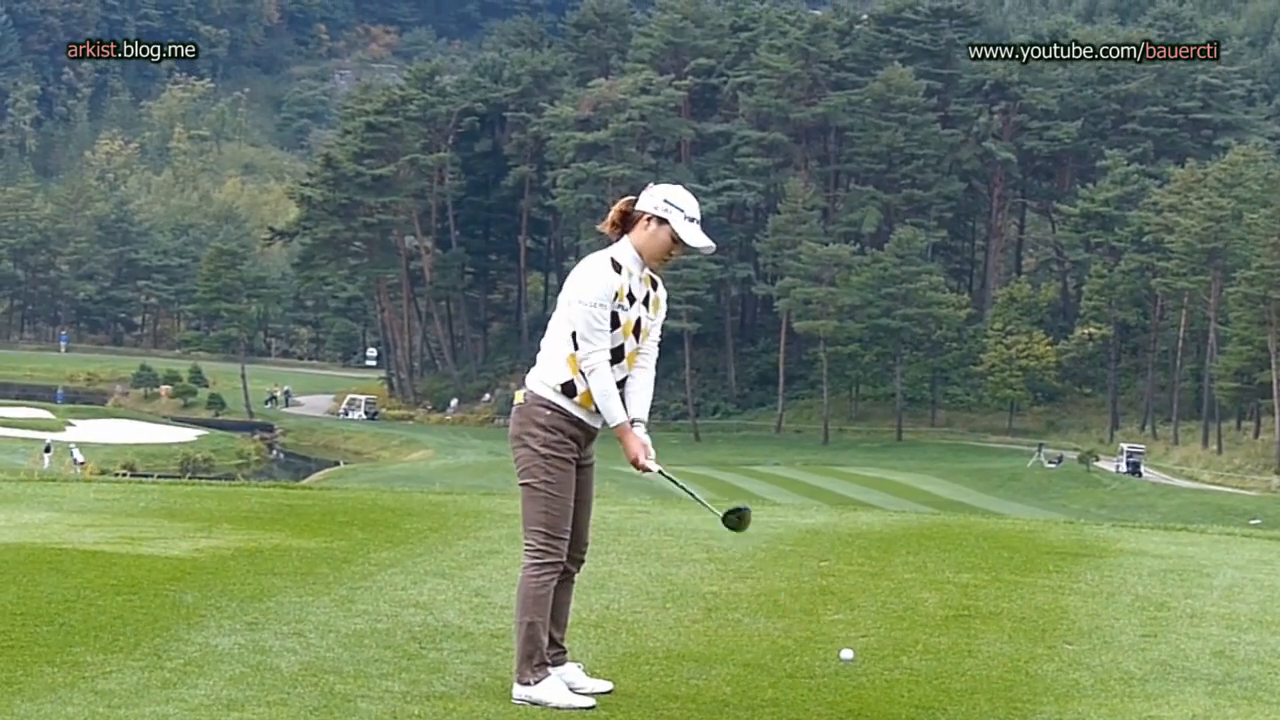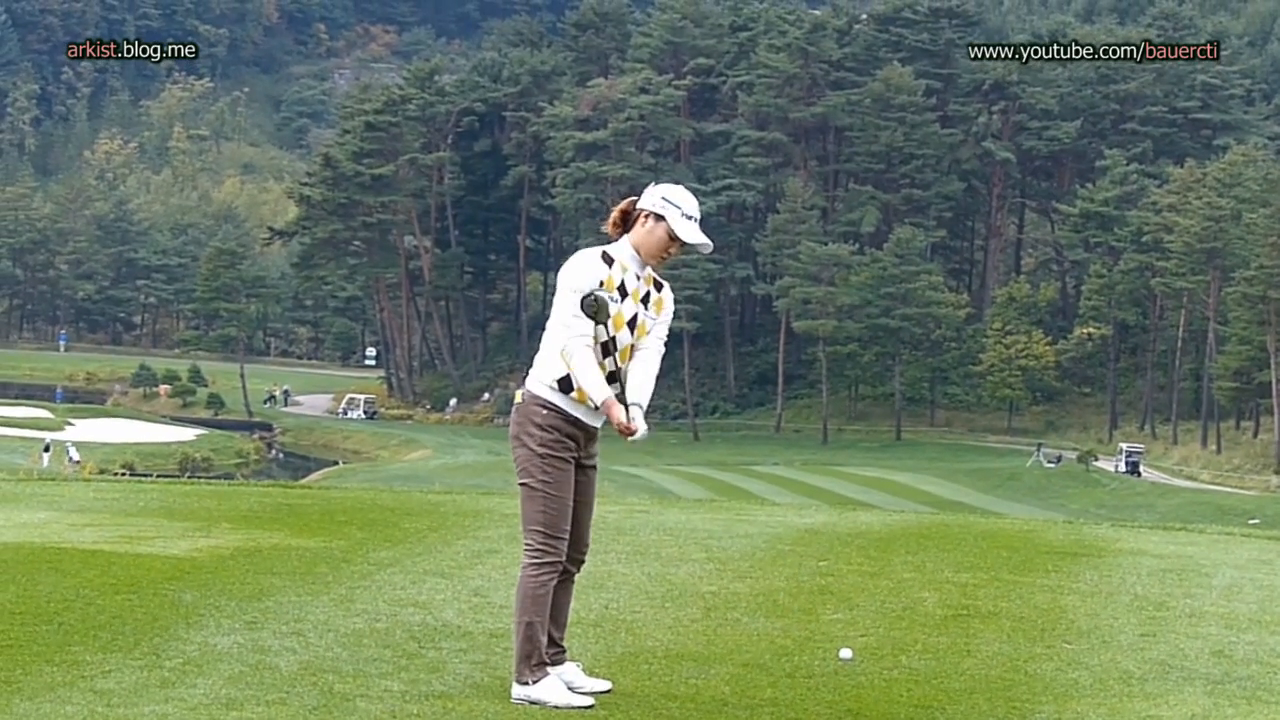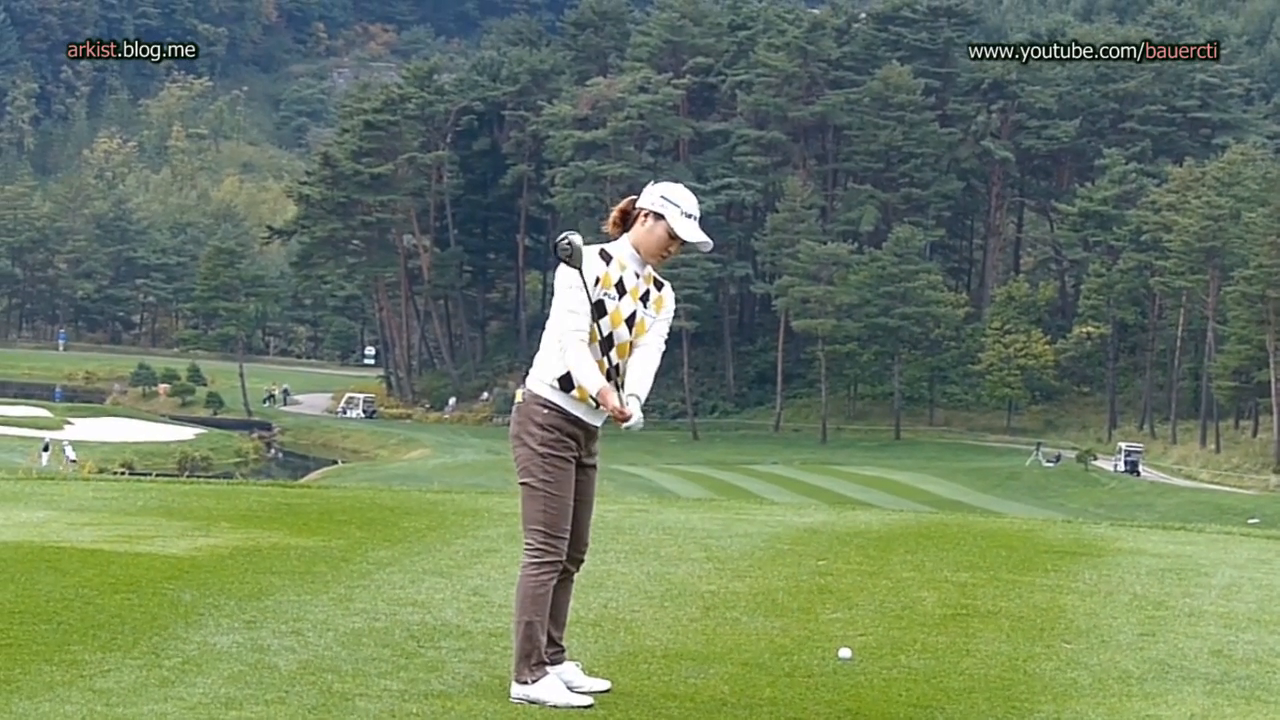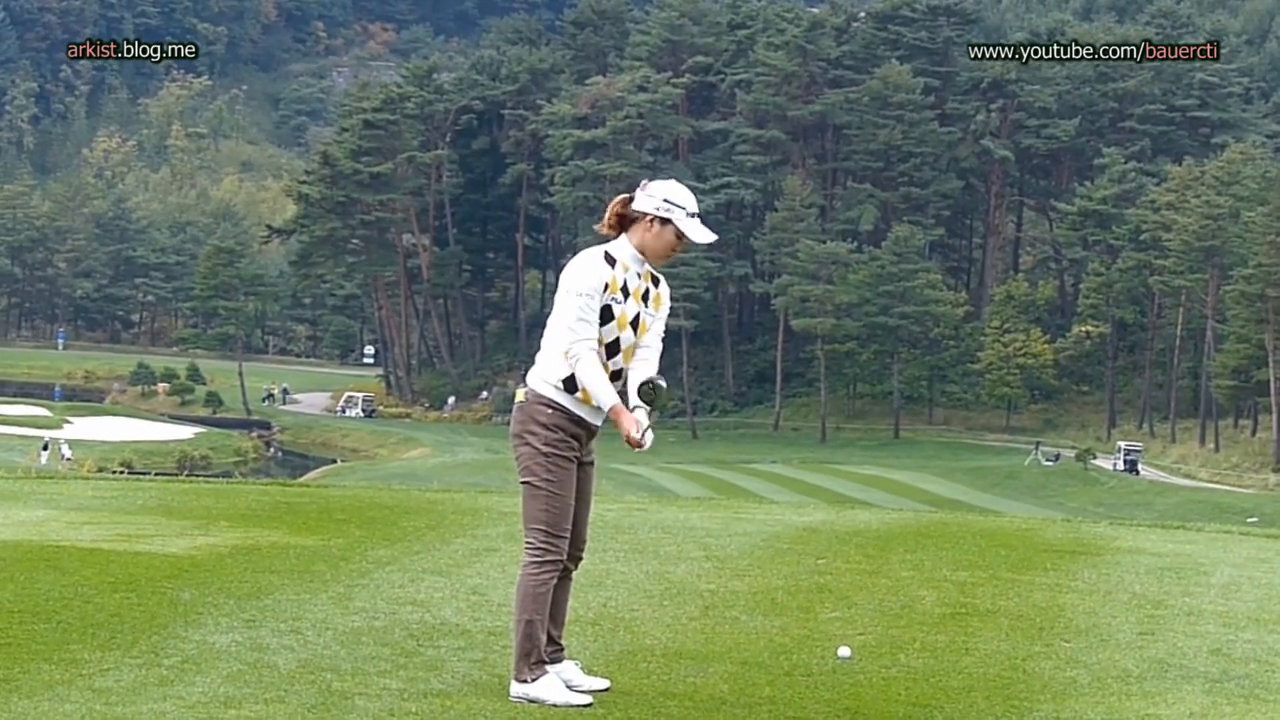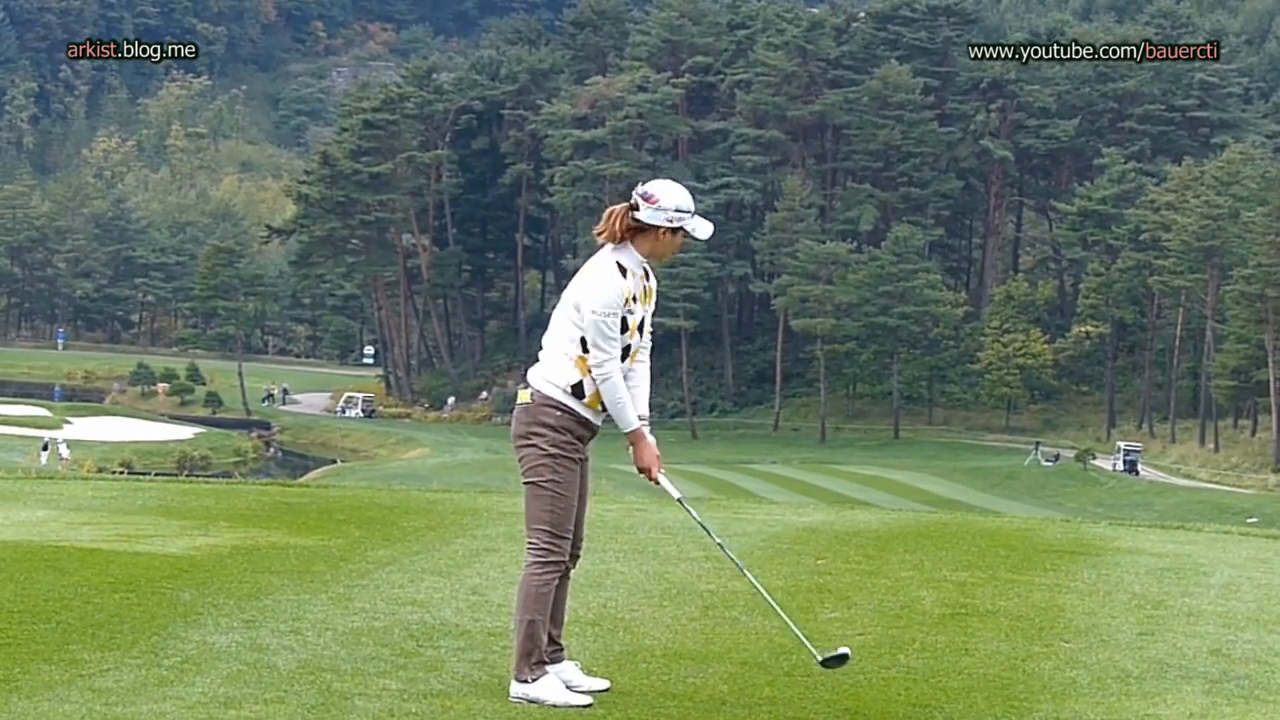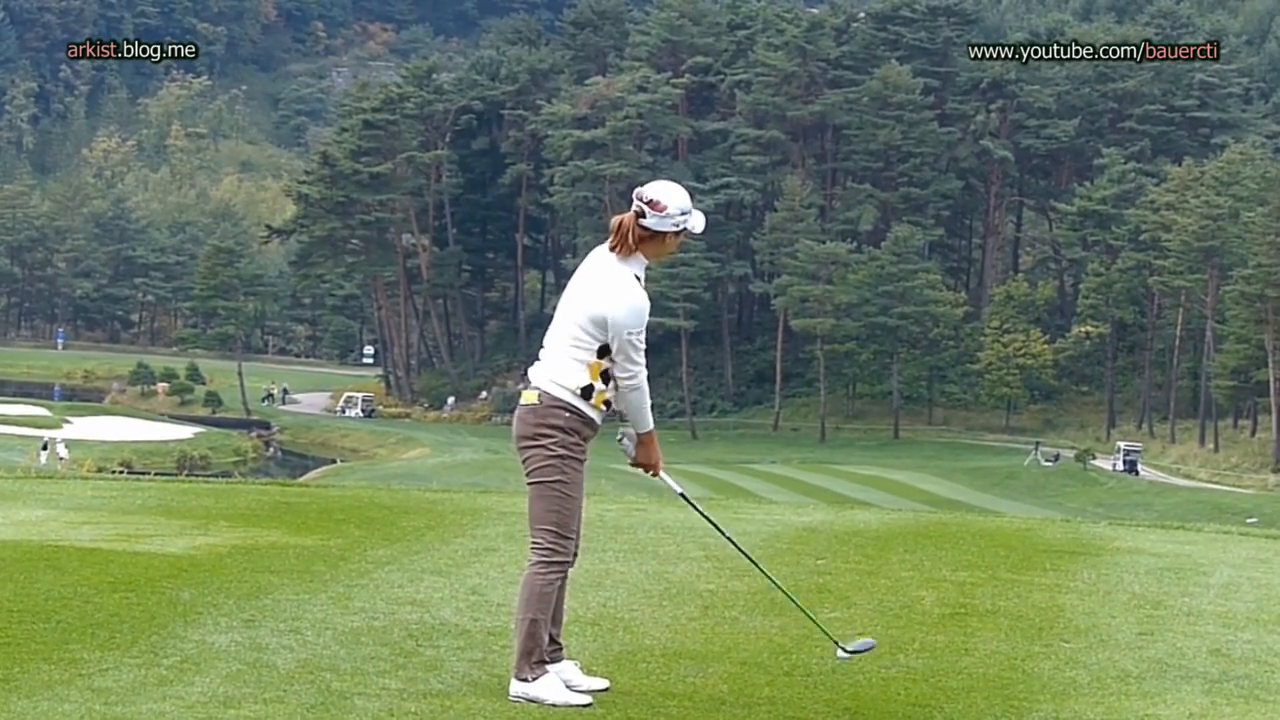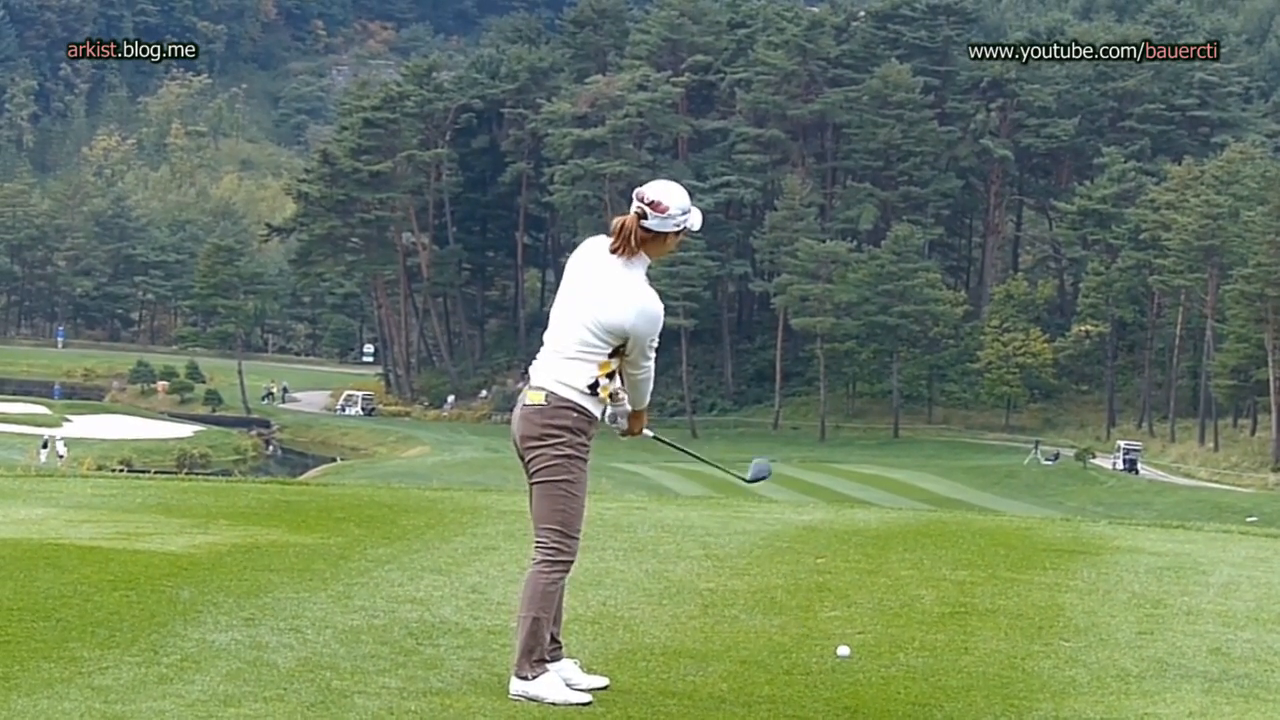
dt=0.2s
person 1, frame 1
left shoulder: (654, 291)
right shoulder: (599, 273)
left elbow: (642, 364)
right elbow: (593, 363)
left wrist: (638, 426)
right wrist: (623, 433)
left hip: (578, 428)
right hip: (547, 419)
left knee: (571, 554)
right knee: (546, 552)
left ankle: (554, 663)
right ankle: (530, 677)
person 1, frame 2
left shoulder: (660, 296)
right shoulder: (589, 265)
left elbow: (646, 360)
right elbow: (576, 347)
left wrist: (634, 410)
right wrist: (608, 404)
left hip: (583, 429)
right hip: (547, 418)
left knee: (572, 555)
right knee: (546, 552)
left ankle: (553, 662)
right ankle: (529, 676)
person 1, frame 3
left shoulder: (661, 295)
right shoulder: (586, 262)
left elbow: (645, 358)
right elbow: (571, 342)
left wrist: (632, 401)
right wrist: (604, 392)
left hip: (585, 428)
right hip: (547, 416)
left knee: (571, 554)
right knee: (546, 551)
left ankle: (552, 661)
right ankle: (528, 675)
person 1, frame 4
left shoulder: (657, 291)
right shoulder: (591, 267)
left elbow: (646, 358)
right elbow: (581, 353)
left wrist: (639, 413)
right wrist: (617, 411)
left hip: (582, 426)
right hip: (548, 416)
left knee: (568, 553)
right knee: (546, 550)
left ankle: (551, 660)
right ankle: (527, 674)
person 1, frame 5
left shoulder: (644, 280)
right shoulder: (605, 278)
left elbow: (637, 359)
right elbow: (605, 369)
left wrist: (644, 427)
right wrist: (636, 437)
left hip: (574, 425)
right hip: (551, 419)
left knee: (565, 553)
right knee: (549, 551)
left ankle: (551, 661)
right ankle: (528, 675)
person 1, frame 6
left shoulder: (607, 259)
right shoulder: (626, 295)
right elbow: (631, 374)
left wrist: (635, 426)
right wrist: (647, 437)
left hip: (560, 418)
right hip: (555, 421)
left knee: (562, 550)
right knee: (552, 550)
left ankle: (551, 660)
right ankle: (528, 674)
person 1, frame 7
left shoulder: (592, 251)
right shoulder: (642, 304)
right elbow: (638, 368)
left wrist: (617, 399)
right wrist: (638, 411)
left hip: (543, 408)
right hip: (562, 422)
left knee: (560, 548)
right knee: (556, 550)
left ankle: (550, 658)
right ankle: (528, 672)
